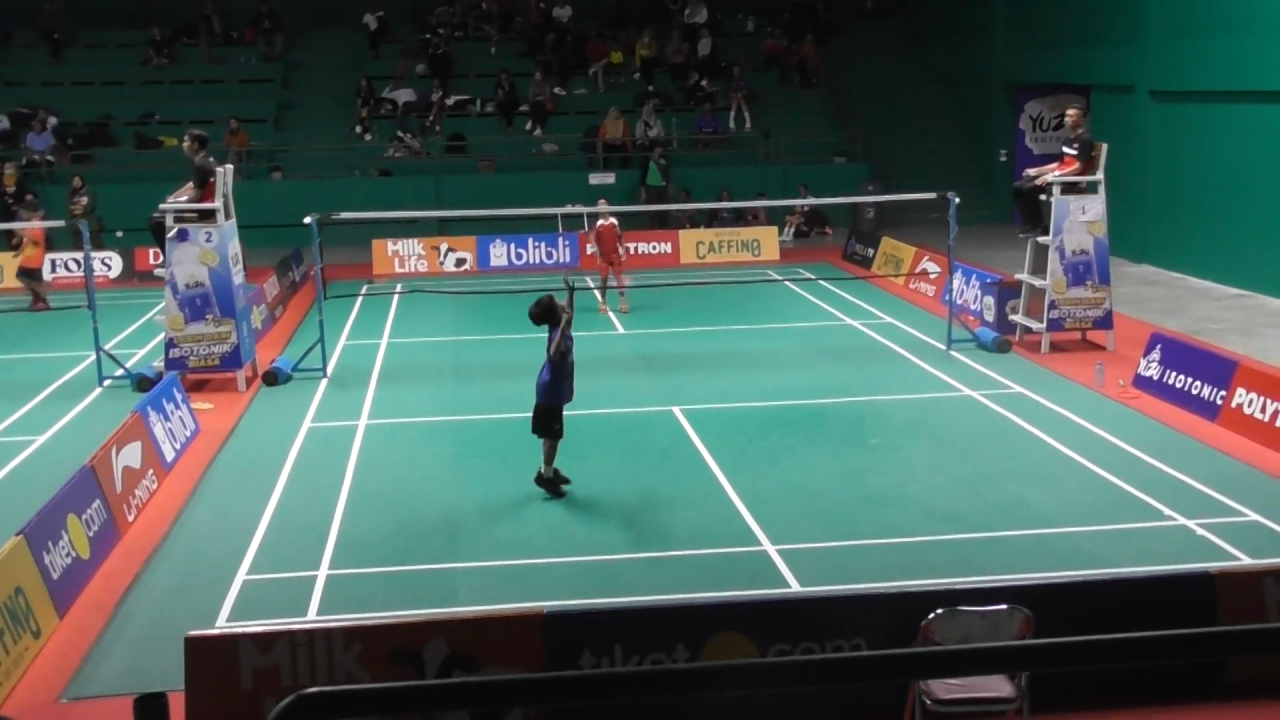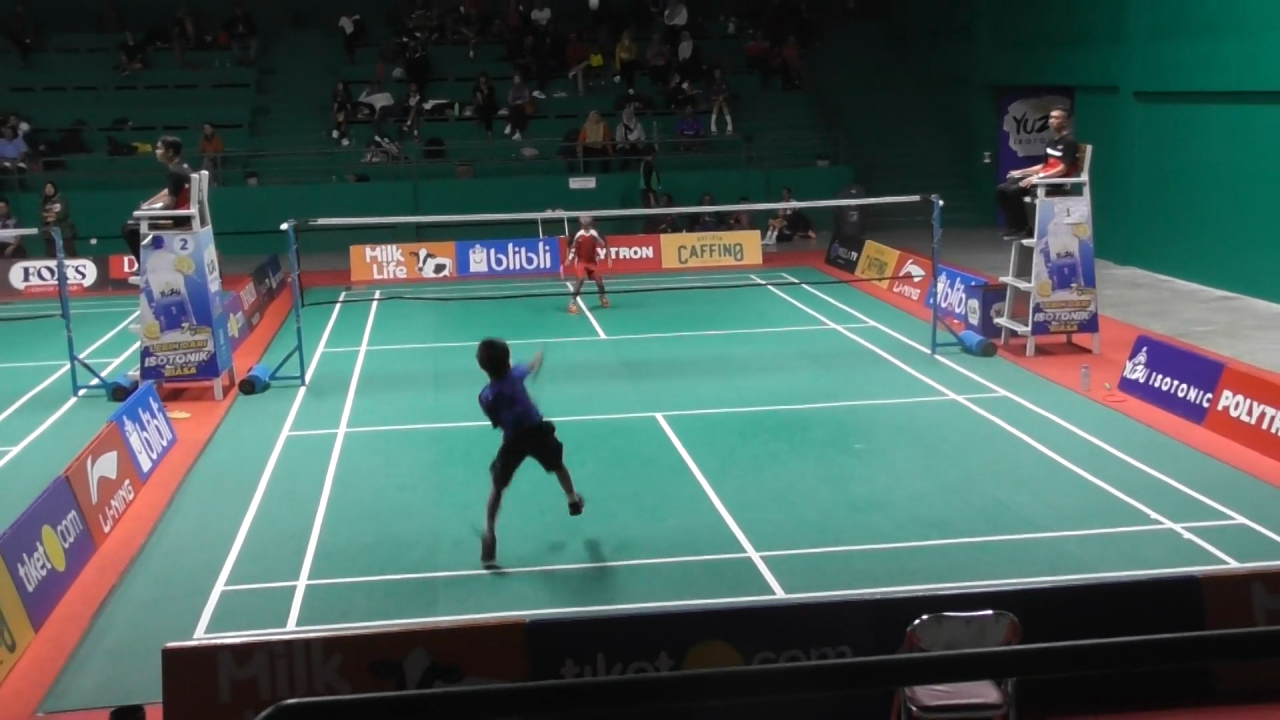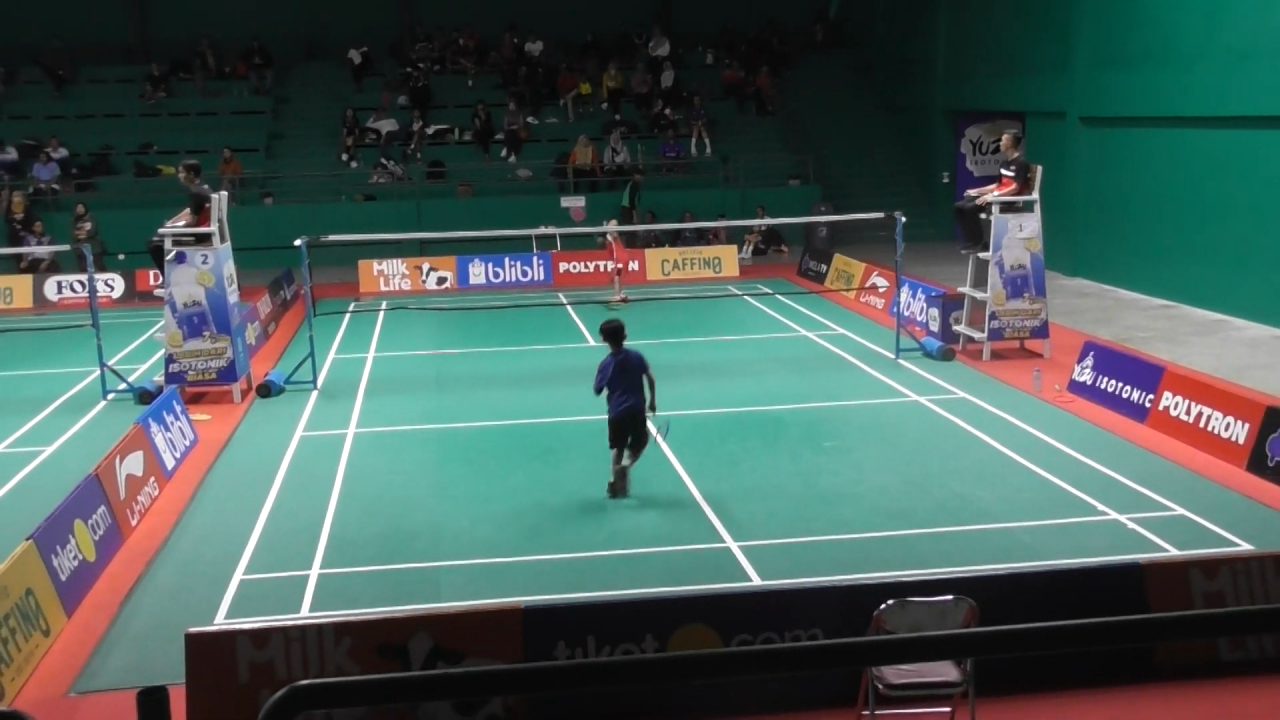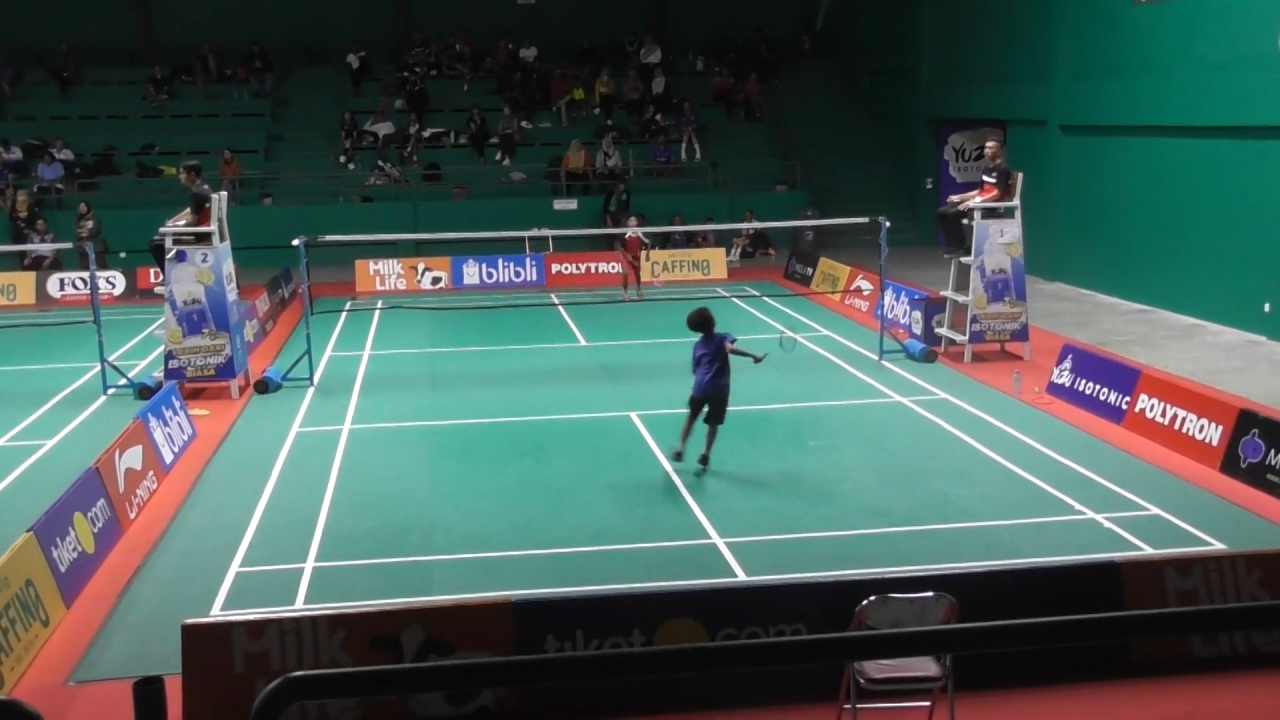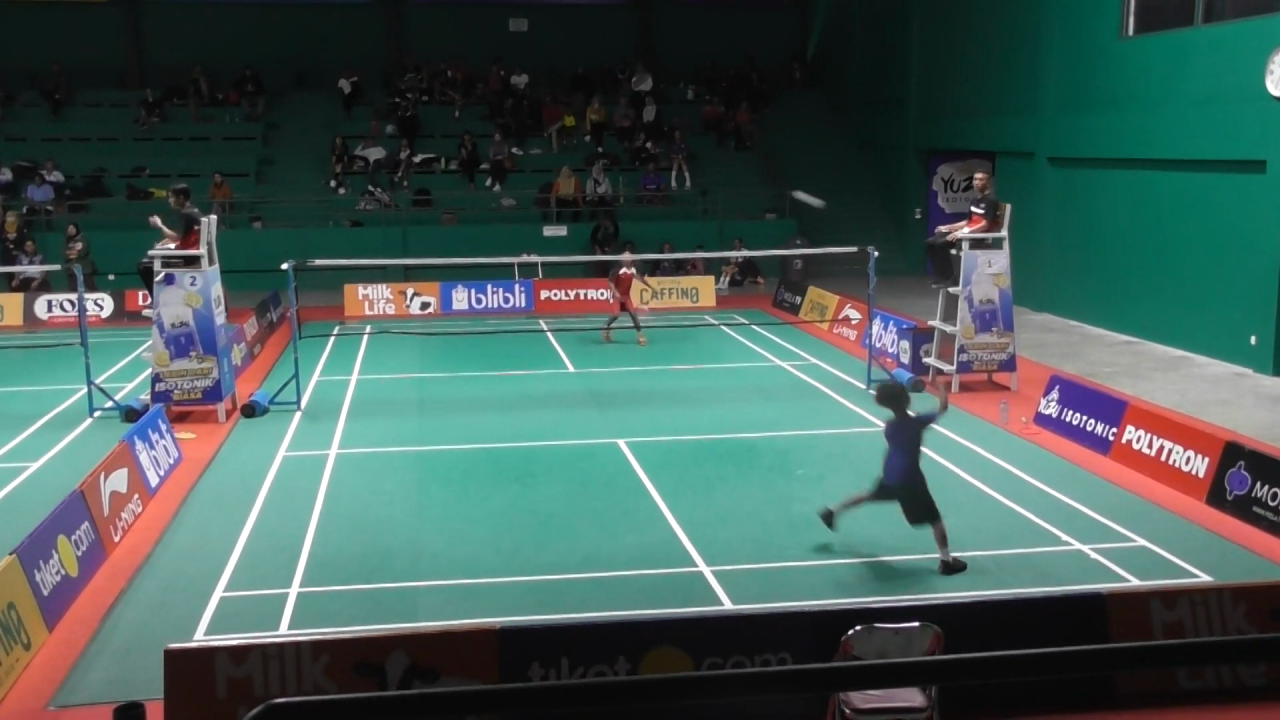
dt=1s
person 1, frame 1
left shoulder: (561, 327)
right shoulder: (557, 332)
left elbow: (568, 312)
right elbow: (554, 353)
left wrist: (570, 293)
right wrist: (564, 325)
left hip: (556, 389)
right hip: (552, 391)
left knee: (548, 426)
right knee: (553, 434)
left ankle: (549, 470)
right ankle: (545, 475)
person 1, frame 2
left shoulder: (485, 396)
right shoulder: (514, 376)
left elbow: (497, 422)
right elbow: (533, 367)
right wrist: (536, 361)
left hip: (513, 440)
right hip: (537, 431)
left knee: (497, 488)
right knee: (557, 466)
left ankle: (489, 535)
right ankle: (574, 501)
person 1, frame 3
left shoulder: (606, 363)
right shoulder: (636, 356)
left elbow: (597, 391)
right elbow: (650, 379)
right wrist: (652, 400)
left hip: (616, 411)
right hip: (636, 408)
left knee: (618, 447)
right knee: (638, 444)
left ankle: (614, 482)
right ankle: (624, 469)
person 1, frame 4
left shoulder: (698, 345)
right shoulder: (723, 337)
right elbow: (730, 349)
right wrist: (753, 356)
left hip: (700, 388)
right hip: (719, 389)
left knee: (690, 418)
right knee: (713, 423)
left ankle: (679, 450)
right ankle: (705, 457)
person 1, frame 5
left shoulder: (890, 427)
right shoulder: (915, 423)
right elbow: (942, 409)
right wrist: (943, 393)
left hip: (891, 474)
right hip: (910, 478)
left knee: (872, 496)
right knee: (934, 518)
left ankle: (831, 513)
right ankle: (946, 560)
